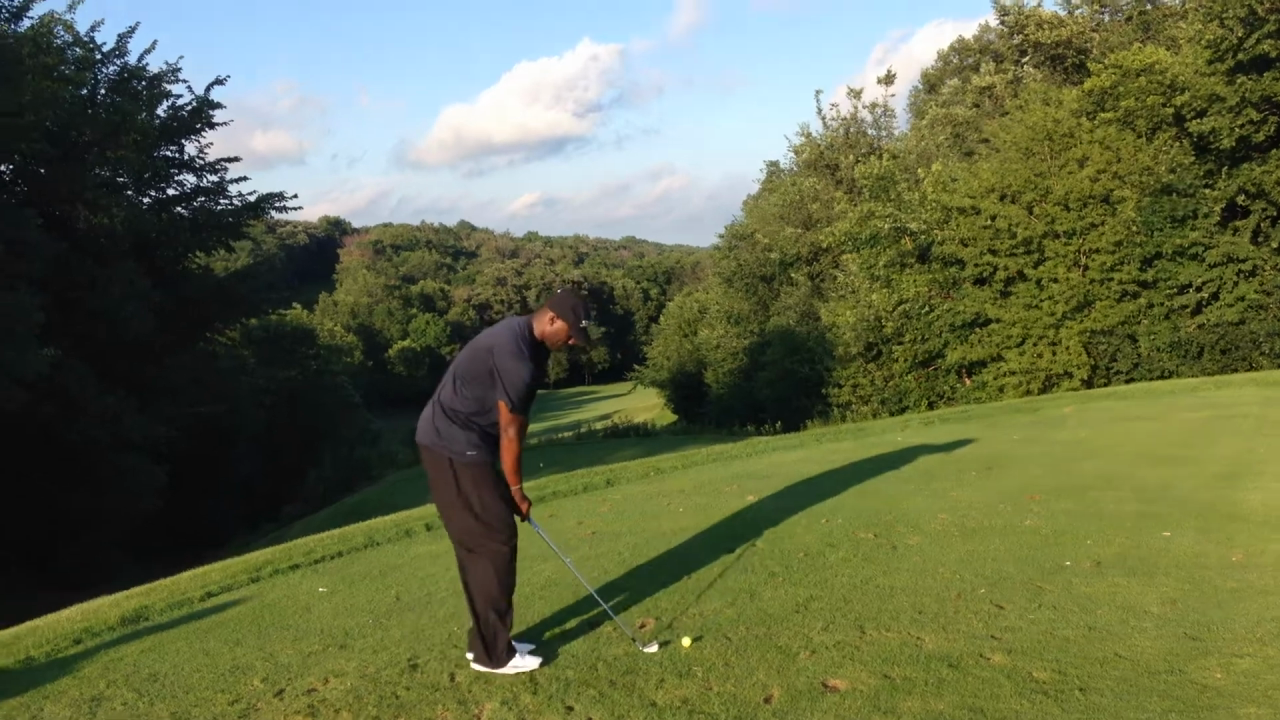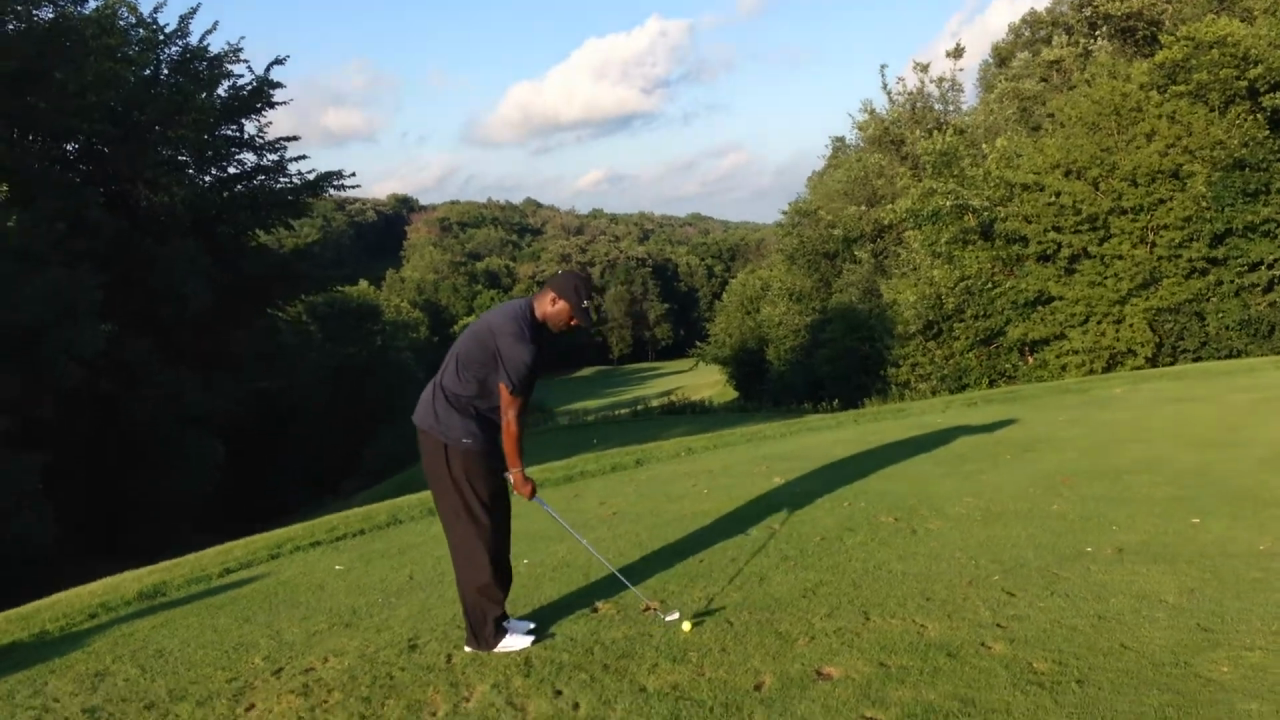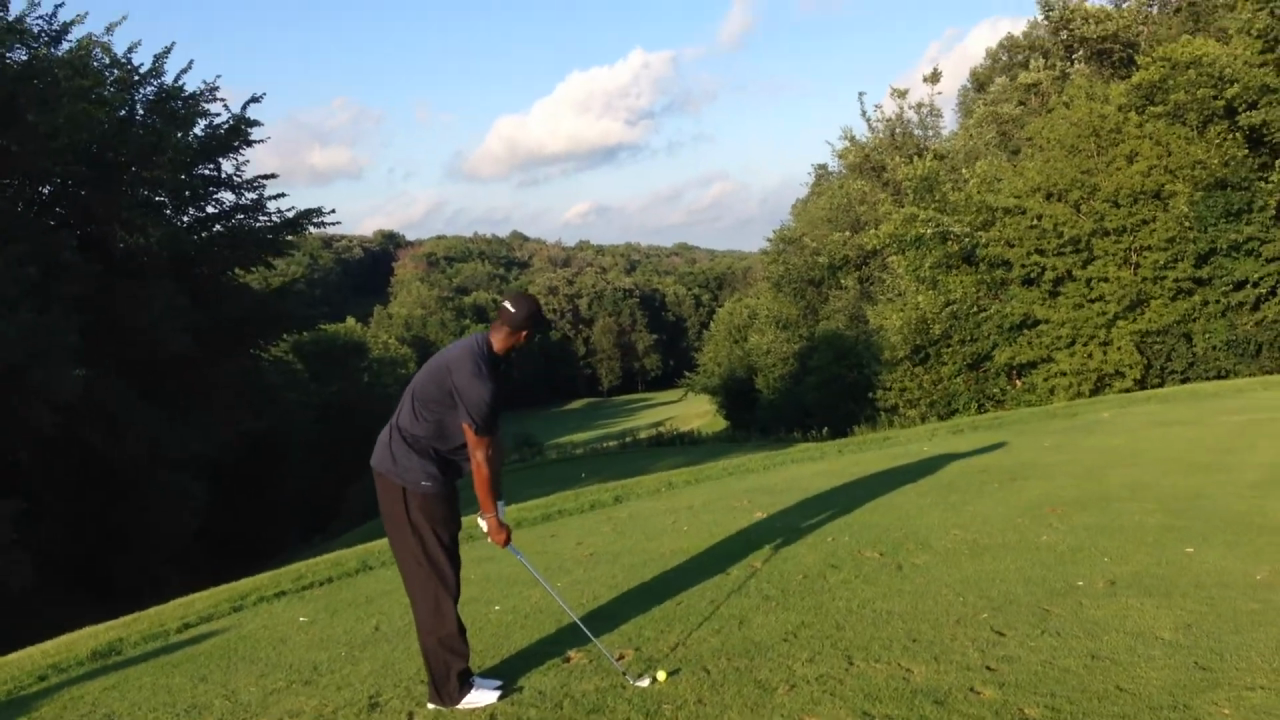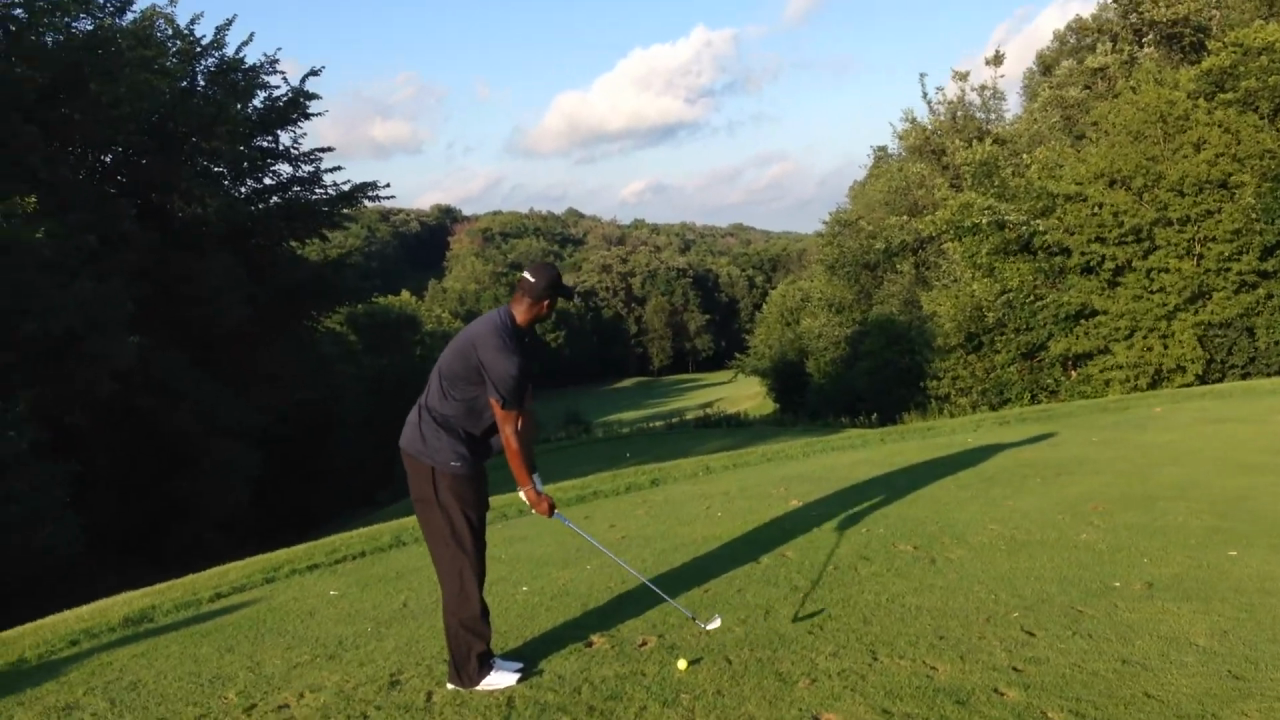
dt=0.7s
person 1, frame 1
left shoulder: (525, 339)
right shoulder: (516, 356)
left elbow: (516, 422)
right elbow: (509, 431)
left wrist: (511, 486)
right wrist: (516, 490)
left hip: (465, 443)
right hip: (452, 446)
left knee: (486, 542)
right knee: (495, 541)
left ankle: (487, 639)
right ankle: (493, 651)
person 1, frame 2
left shoulder: (521, 317)
right shoulder: (518, 338)
left elbow: (510, 407)
right elbow: (510, 414)
left wrist: (510, 464)
right wrist: (517, 472)
left hip: (466, 427)
right hip: (452, 432)
left knee: (493, 523)
right knee: (475, 533)
left ankle: (493, 616)
right ankle: (485, 633)
person 1, frame 3
left shoulder: (477, 354)
right shoulder: (474, 374)
left elbow: (489, 444)
right elbow: (479, 455)
left wrist: (496, 503)
right wrist: (492, 518)
left hip: (422, 471)
right hip: (410, 475)
left knee: (441, 579)
right knee: (434, 582)
left ankle: (455, 675)
right ankle: (450, 689)
person 1, frame 4
left shoulder: (504, 330)
right shoulder: (501, 348)
left elbow: (522, 411)
right elbow: (509, 429)
left wrist: (532, 477)
right wrist: (529, 489)
left hip: (453, 451)
right hip: (439, 455)
left knee: (469, 559)
right knee: (461, 563)
left ankle: (477, 657)
right ankle: (469, 670)
